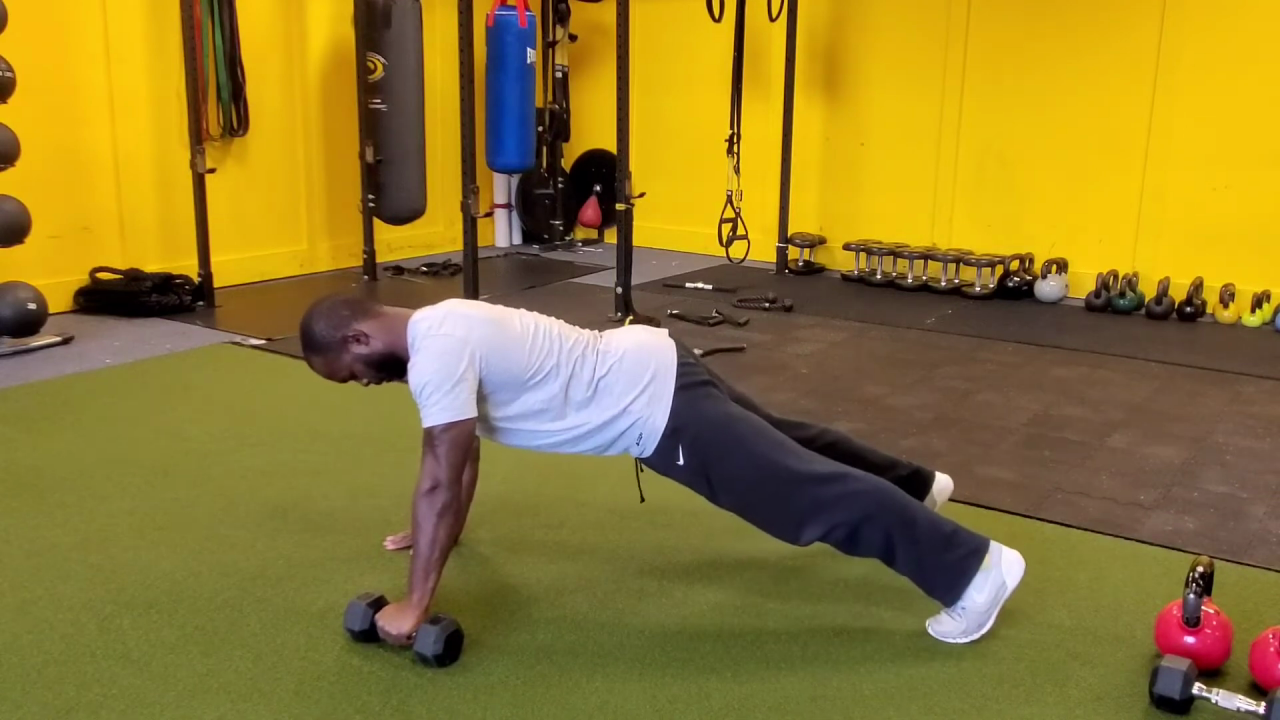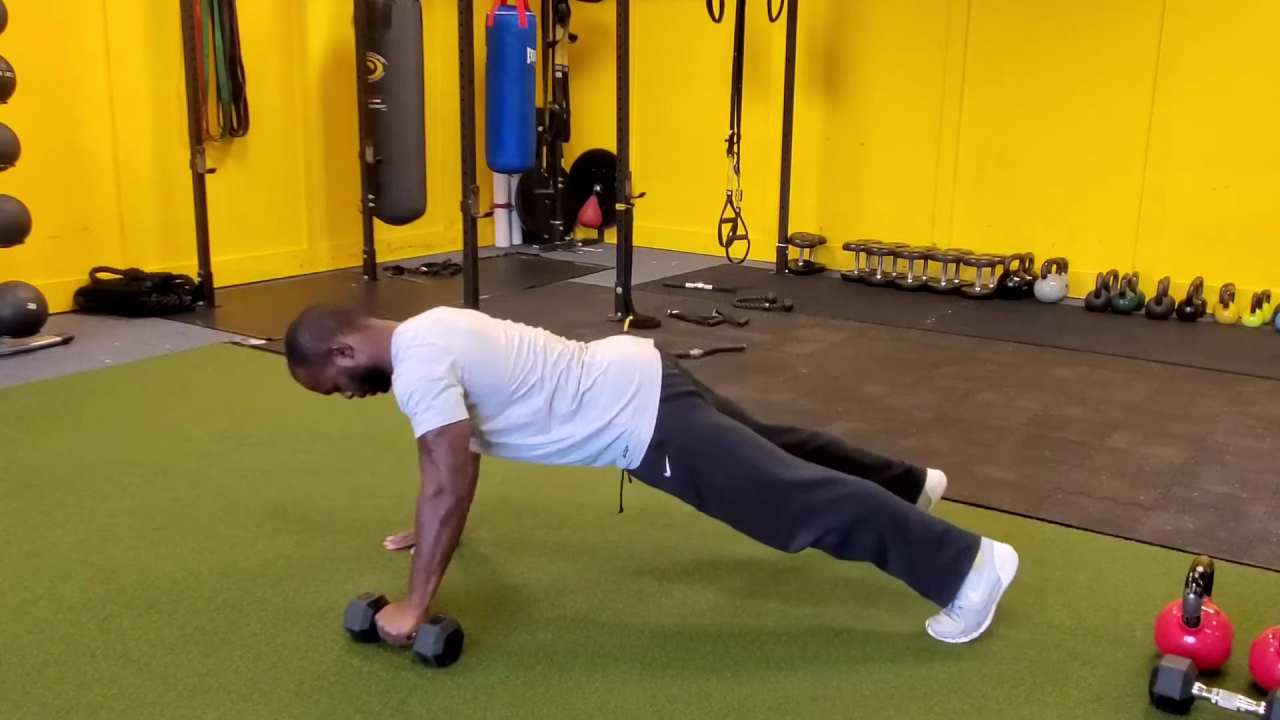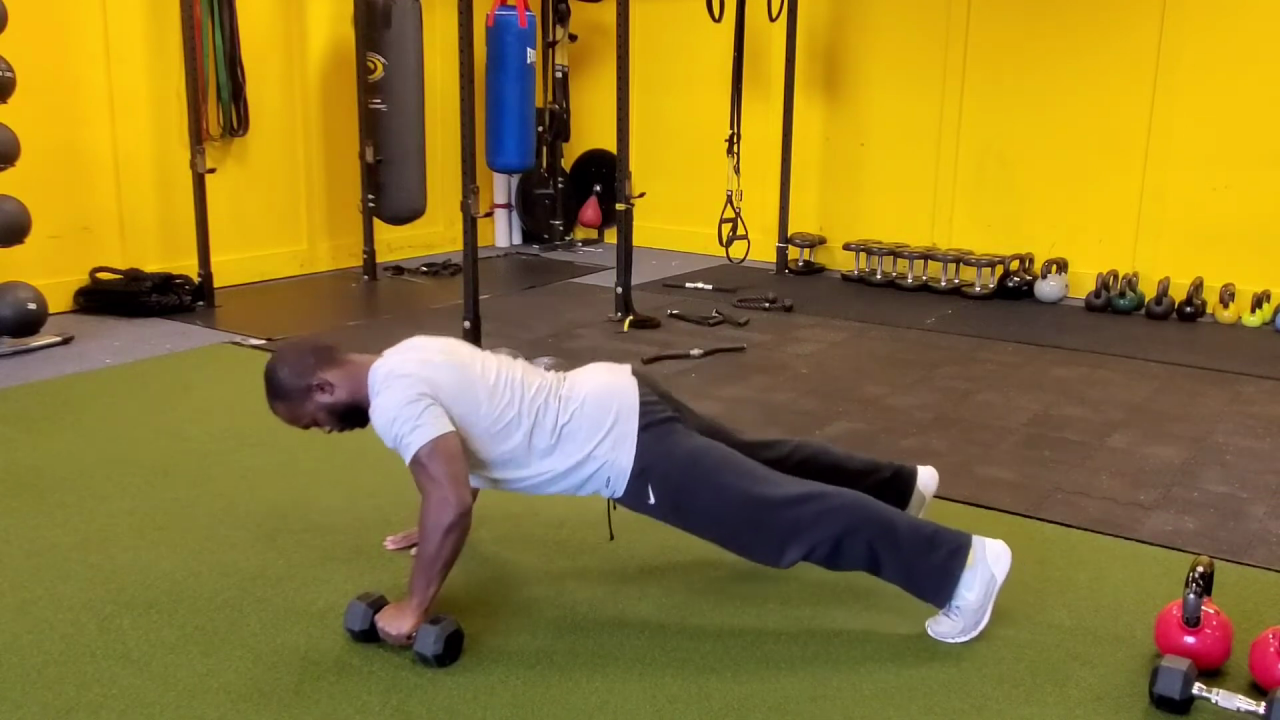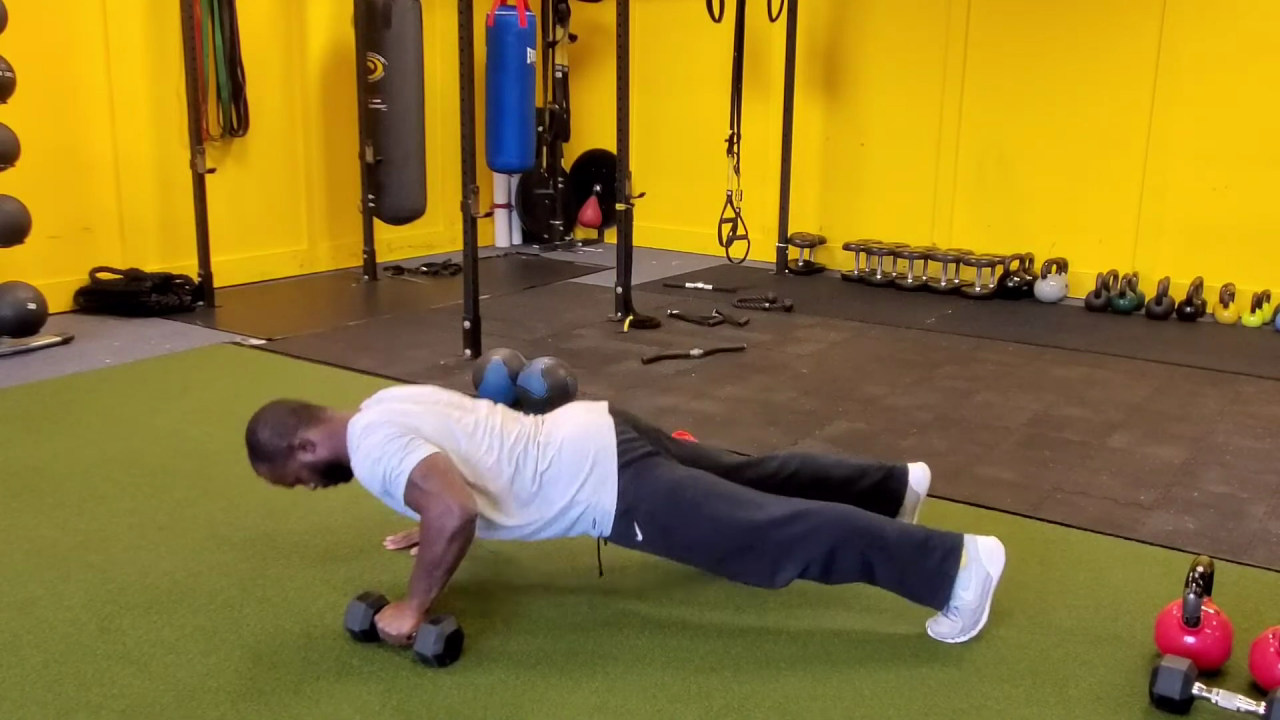
dt=0.2s
person 1, frame 1
left shoulder: (435, 353)
right shoulder: (441, 327)
left elbow: (442, 478)
right elbow: (462, 452)
left wrist: (415, 602)
right wrist: (441, 527)
left hip: (655, 405)
right hip: (650, 373)
left knee: (804, 495)
right knee: (788, 452)
left ankle: (975, 567)
right ankle: (916, 487)
person 1, frame 2
left shoulder: (417, 365)
right shoulder: (428, 332)
left elbow: (449, 484)
right elbow: (469, 443)
left wrist: (415, 605)
right wrist: (437, 524)
left hip: (640, 416)
right hip: (636, 379)
left knee: (797, 502)
right knee: (780, 453)
left ankle: (969, 564)
right ankle: (908, 485)
person 1, frame 3
left shoulder: (392, 399)
right shoulder: (407, 361)
left elbow: (453, 506)
left wrist: (415, 605)
right wrist: (434, 527)
left hip: (621, 447)
right hip: (614, 401)
left knee: (784, 515)
right knee: (764, 463)
left ankle: (963, 564)
right ankle: (900, 484)
person 1, frame 4
left shoulder: (372, 448)
right shoulder: (389, 409)
left elbow: (457, 514)
left wrist: (415, 605)
right wrist: (428, 528)
left hip: (605, 486)
right hip: (595, 434)
left knee: (773, 534)
right knee: (752, 478)
left ankle: (957, 564)
right ankle: (893, 488)
